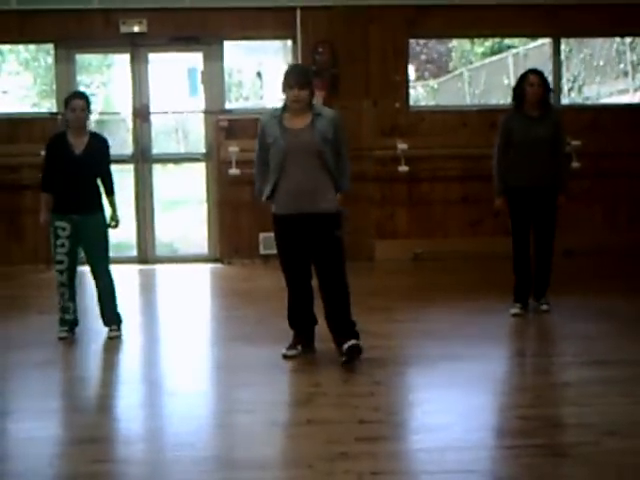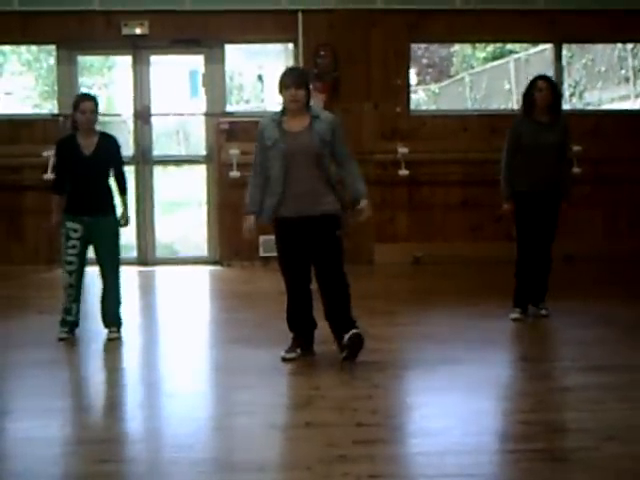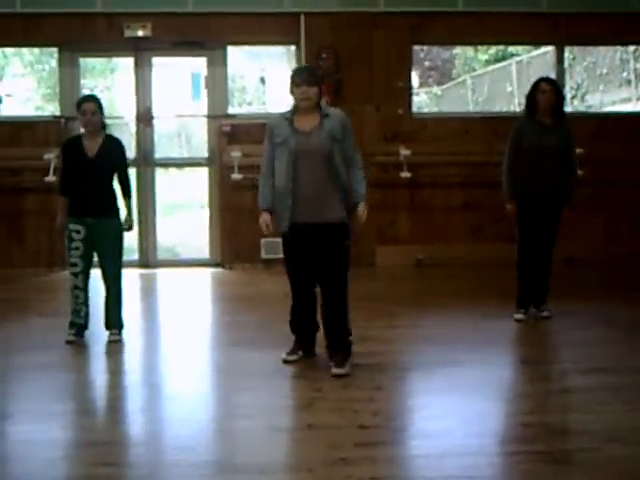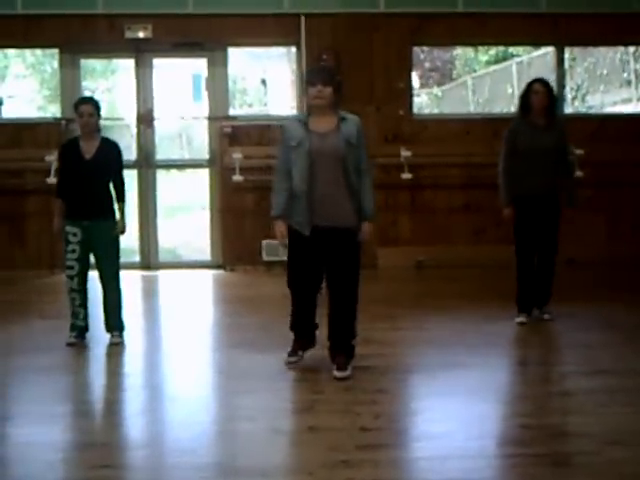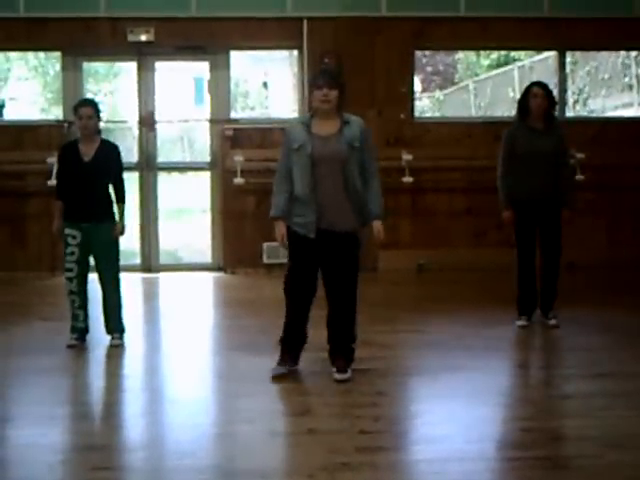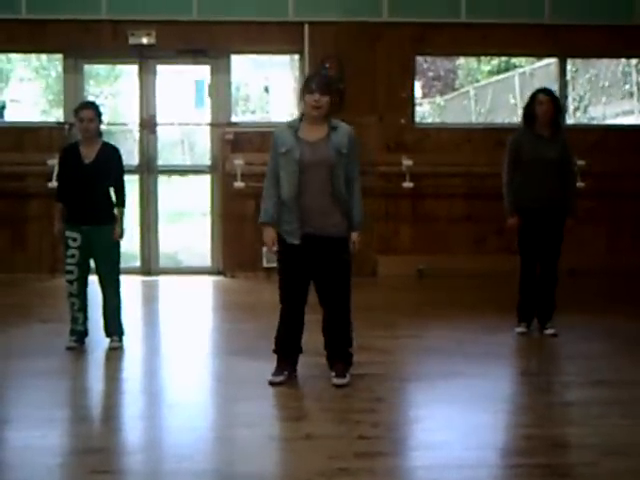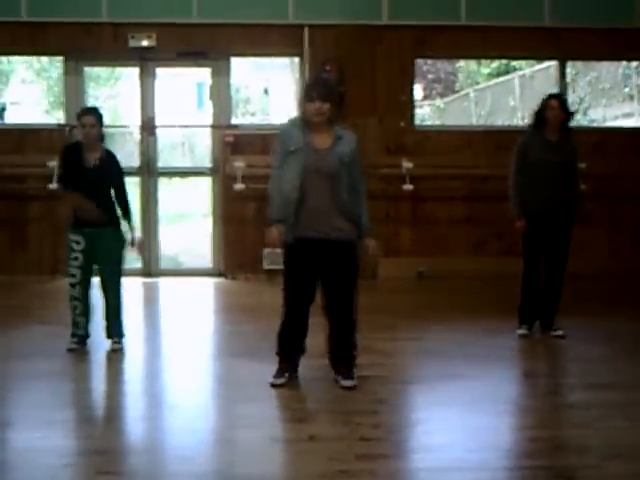
dt=0.3s
person 1, frame 1
left shoulder: (329, 120)
right shoulder: (269, 123)
left elbow: (341, 159)
right elbow: (261, 164)
left wrist: (341, 191)
right wrist: (262, 193)
left hip: (324, 209)
right hip: (286, 212)
left knee: (332, 274)
right knee: (295, 278)
left ankle: (346, 336)
right ankle: (302, 335)
person 1, frame 2
left shoulder: (327, 122)
right shoulder: (267, 127)
left elbow: (345, 161)
right elbow: (259, 172)
left wrist: (360, 195)
right wrist: (252, 210)
left hip: (324, 211)
right hip: (286, 216)
left knee: (332, 273)
right knee: (295, 280)
left ankle: (347, 331)
right ankle: (301, 338)
person 1, frame 3
left shoulder: (337, 120)
right shoulder: (277, 126)
left elbow: (353, 164)
right elbow: (268, 170)
left wrist: (360, 199)
right wrist: (265, 208)
left hip: (332, 218)
right hip: (294, 219)
left knee: (334, 285)
right knee: (300, 284)
left ankle: (339, 349)
right ankle: (303, 340)
person 1, frame 4
left shoulder: (352, 126)
right shoulder: (292, 129)
left elbow: (363, 174)
right elbow: (283, 175)
left wrist: (367, 216)
right wrist: (279, 215)
left hip: (343, 222)
right hip: (303, 222)
left knee: (343, 289)
right knee: (301, 284)
left ankle: (341, 351)
right ankle: (302, 338)
person 1, frame 5
left shoulder: (357, 129)
right shoulder: (295, 132)
left elbow: (370, 175)
right elbow: (284, 177)
left wrist: (375, 216)
right wrist: (279, 216)
left hip: (344, 226)
right hip: (304, 224)
left knee: (342, 295)
right knee: (298, 292)
left ankle: (341, 356)
right ankle: (289, 353)
person 1, frame 6
left shoulder: (345, 135)
right shoulder: (283, 135)
left elbow: (353, 184)
right elbow: (272, 182)
left wrist: (355, 226)
right wrist: (268, 222)
left hip: (333, 232)
right hip: (293, 231)
left knee: (336, 299)
right knee: (291, 300)
left ankle: (339, 362)
right ankle: (286, 361)
person 1, frame 7
left shoulder: (347, 143)
right shoulder: (290, 133)
left elbow: (357, 188)
right elbow: (278, 180)
left wrist: (366, 232)
right wrist: (275, 221)
left hip: (339, 235)
right hip: (299, 233)
left knee: (341, 303)
right knee: (297, 300)
left ankle: (343, 364)
right ankle: (288, 363)
person 2, frame 1
left shoulder: (99, 142)
right shoulder: (55, 143)
left elbow: (106, 177)
right elbow: (47, 179)
left wrist: (114, 210)
right wrist: (44, 210)
left hip: (93, 212)
right hip: (63, 214)
left knee: (100, 267)
right knee: (63, 270)
left ankle: (113, 321)
right ankle: (67, 322)
person 2, frame 2
left shoulder: (109, 142)
right shoulder: (65, 145)
left elbow: (119, 176)
right elbow: (59, 181)
left wrist: (125, 209)
right wrist: (56, 212)
left hip: (104, 214)
right hip: (74, 215)
left knee: (110, 270)
right knee: (71, 270)
left ankle: (113, 323)
right ankle: (68, 323)
person 2, frame 3
left shoulder: (114, 145)
right shoulder: (70, 146)
left elbow: (124, 180)
right elbow: (65, 183)
left wrist: (129, 213)
right wrist: (61, 213)
left hip: (107, 216)
right hip: (77, 218)
left knee: (111, 273)
right knee: (77, 273)
left ankle: (114, 326)
right ankle: (77, 325)
person 2, frame 4
left shoulder: (111, 148)
right shoulder: (67, 148)
left elbow: (118, 184)
right elbow: (62, 185)
left wrist: (121, 217)
right wrist: (59, 216)
left hip: (103, 219)
right hip: (74, 220)
left knee: (110, 275)
right knee: (74, 276)
left ankle: (115, 328)
right ankle: (78, 328)
person 2, frame 5
left shoulder: (110, 150)
right shoulder: (67, 151)
left elbow: (118, 187)
right elbow: (61, 187)
left wrist: (120, 219)
right wrist: (58, 219)
left hip: (103, 222)
right hip: (74, 223)
left knee: (109, 277)
right knee: (74, 278)
left ankle: (116, 330)
right ankle: (78, 329)
person 2, frame 6
left shoulder: (111, 152)
right shoulder: (68, 153)
left elbow: (119, 189)
right elbow: (62, 190)
left wrist: (119, 222)
right wrist: (59, 220)
left hip: (104, 225)
right hip: (75, 225)
left knee: (109, 280)
right knee: (74, 281)
left ankle: (115, 333)
right ankle: (78, 332)
person 2, frame 7
left shoulder: (109, 159)
right shoulder: (70, 153)
left elbow: (120, 196)
right elbow: (68, 185)
left wrist: (131, 230)
right wrist: (81, 204)
left hip: (108, 228)
right hip: (80, 229)
left knee: (111, 283)
right knee: (77, 282)
left ankle: (115, 334)
right ankle: (79, 334)
person 3, frame 1
left shoulder: (552, 119)
right shoulder: (511, 119)
left elbow: (561, 155)
right elbow: (500, 156)
left wrist: (561, 188)
right wrist: (499, 191)
left hip: (546, 190)
right hip: (518, 190)
left knee: (545, 243)
right knee: (521, 244)
left ankle: (540, 293)
right ankle: (520, 298)
person 3, frame 2
left shoulder: (560, 125)
right shoulder: (520, 124)
left elbow: (565, 162)
right elbow: (508, 161)
left wrist: (563, 195)
right wrist: (507, 196)
left hip: (550, 195)
right hip: (524, 195)
left knee: (544, 248)
right knee: (525, 248)
left ankle: (539, 298)
right ankle: (520, 303)
person 3, frame 3
left shoulder: (563, 128)
right shoulder: (523, 126)
left elbow: (570, 164)
right elbow: (510, 163)
left wrist: (568, 196)
right wrist: (510, 197)
left hip: (552, 197)
right hip: (527, 196)
left knee: (545, 249)
right knee: (527, 249)
left ankle: (540, 300)
right ankle: (523, 303)
person 3, frame 4
left shoulder: (557, 129)
right shoulder: (517, 128)
left elbow: (566, 165)
right elbow: (505, 166)
left wrist: (565, 194)
right wrist: (507, 201)
left hip: (549, 199)
right hip: (523, 199)
left knee: (548, 251)
right knee: (524, 252)
left ankle: (542, 301)
right ankle: (524, 307)
person 3, frame 5
left shoulder: (556, 133)
right shoulder: (514, 132)
left elbow: (564, 169)
right elbow: (504, 170)
left wrist: (564, 202)
right wrist: (506, 204)
left hip: (549, 202)
right hip: (522, 202)
left knee: (552, 255)
right knee: (525, 256)
left ankle: (548, 308)
right ankle: (525, 310)
person 3, frame 6
left shoulder: (561, 141)
right shoulder: (520, 139)
left elbow: (569, 177)
right elbow: (509, 176)
left wrist: (568, 210)
right wrist: (511, 211)
left hip: (553, 211)
right hip: (527, 210)
left knee: (550, 265)
right knee: (528, 264)
left ankle: (546, 318)
right ankle: (524, 317)
person 3, frame 7
left shoulder: (568, 145)
right shoulder: (528, 142)
left elbow: (572, 181)
right elbow: (516, 179)
left wrist: (573, 213)
right wrist: (519, 213)
left hip: (560, 214)
right hip: (534, 213)
left knee: (557, 266)
right knee: (532, 266)
left ankle: (548, 320)
right ankle: (526, 319)
